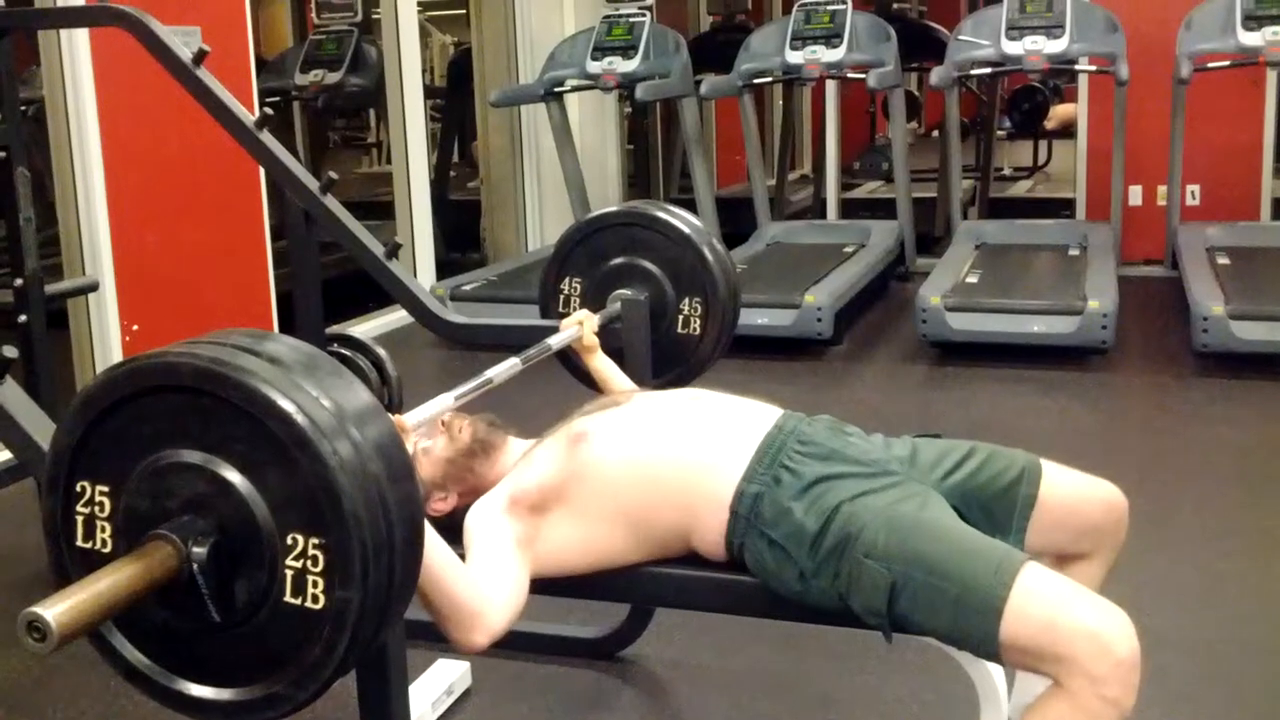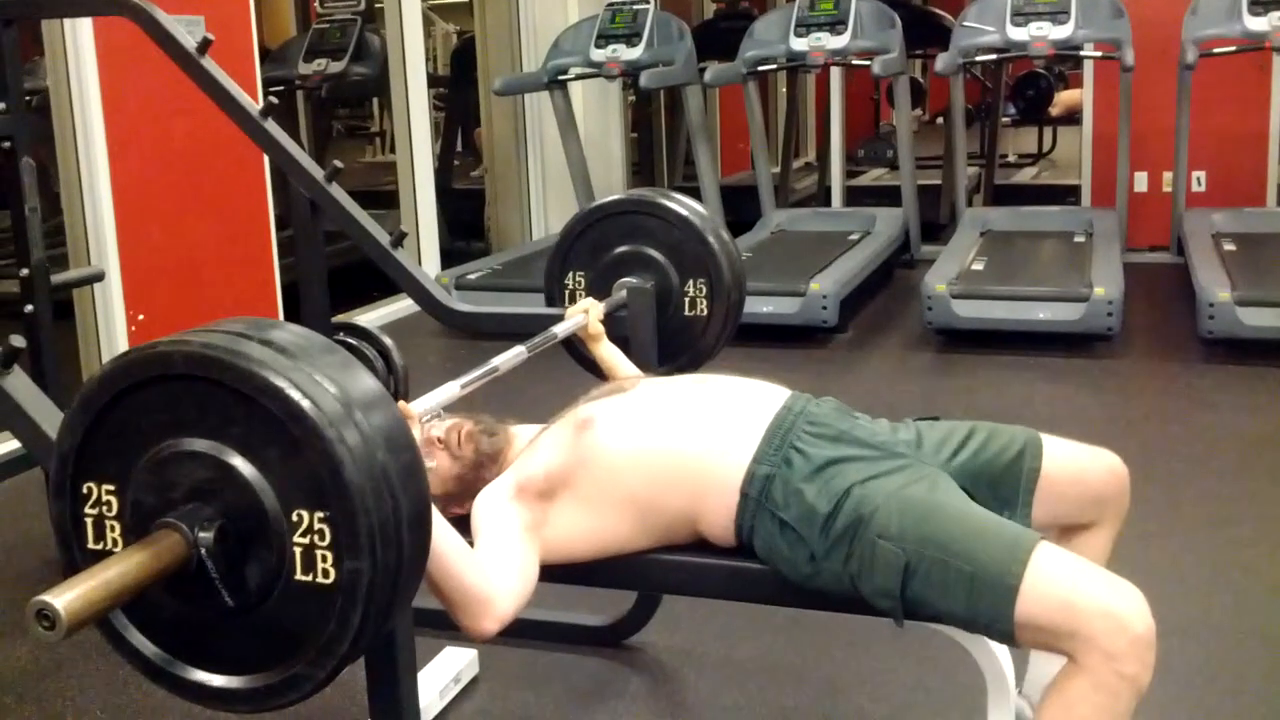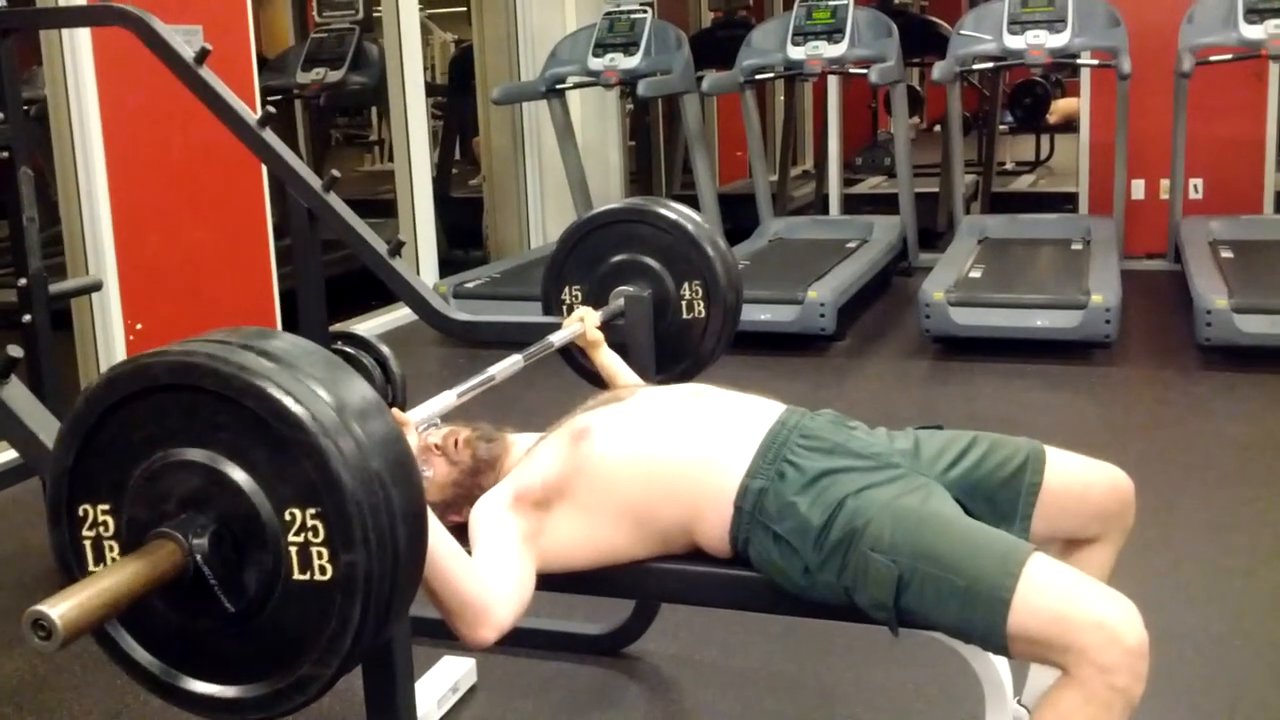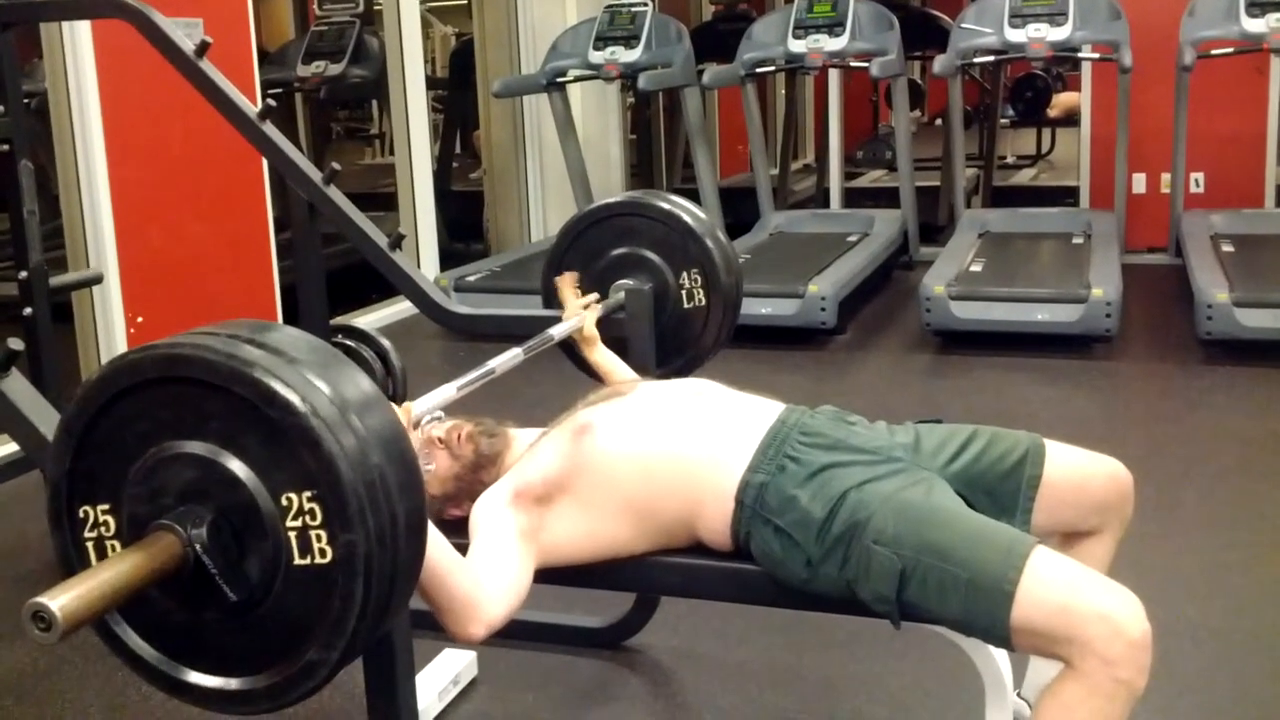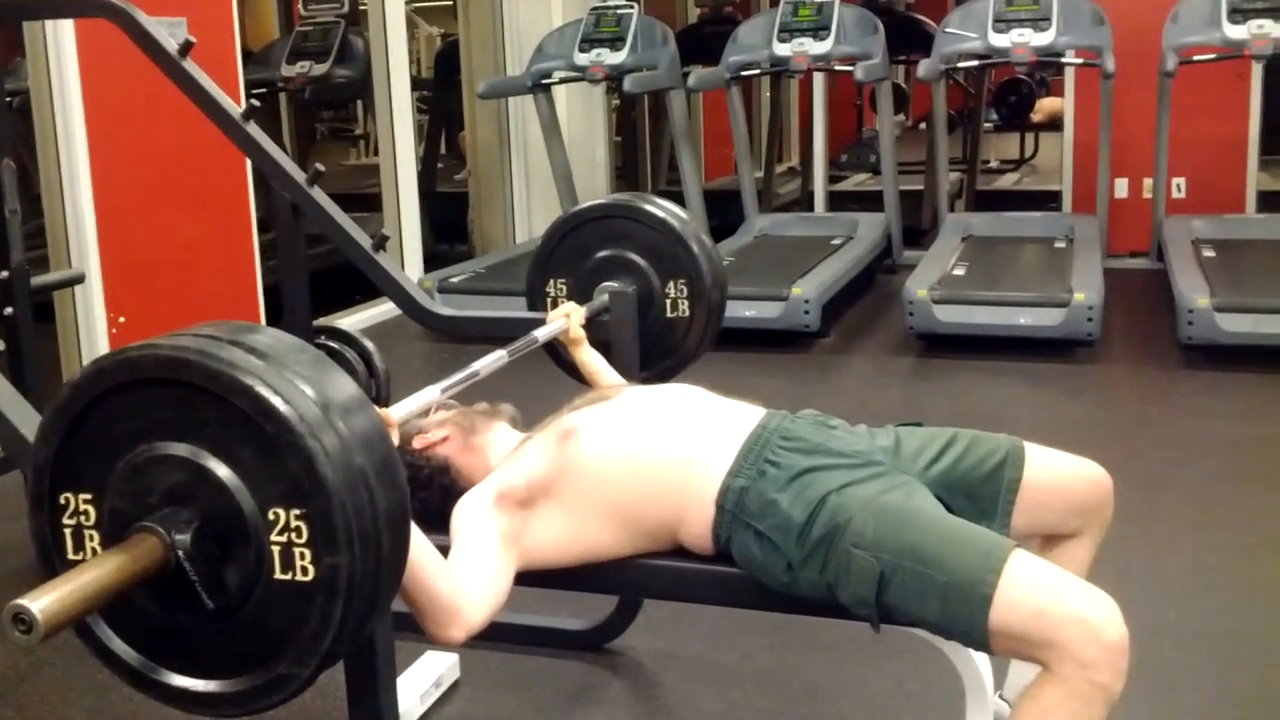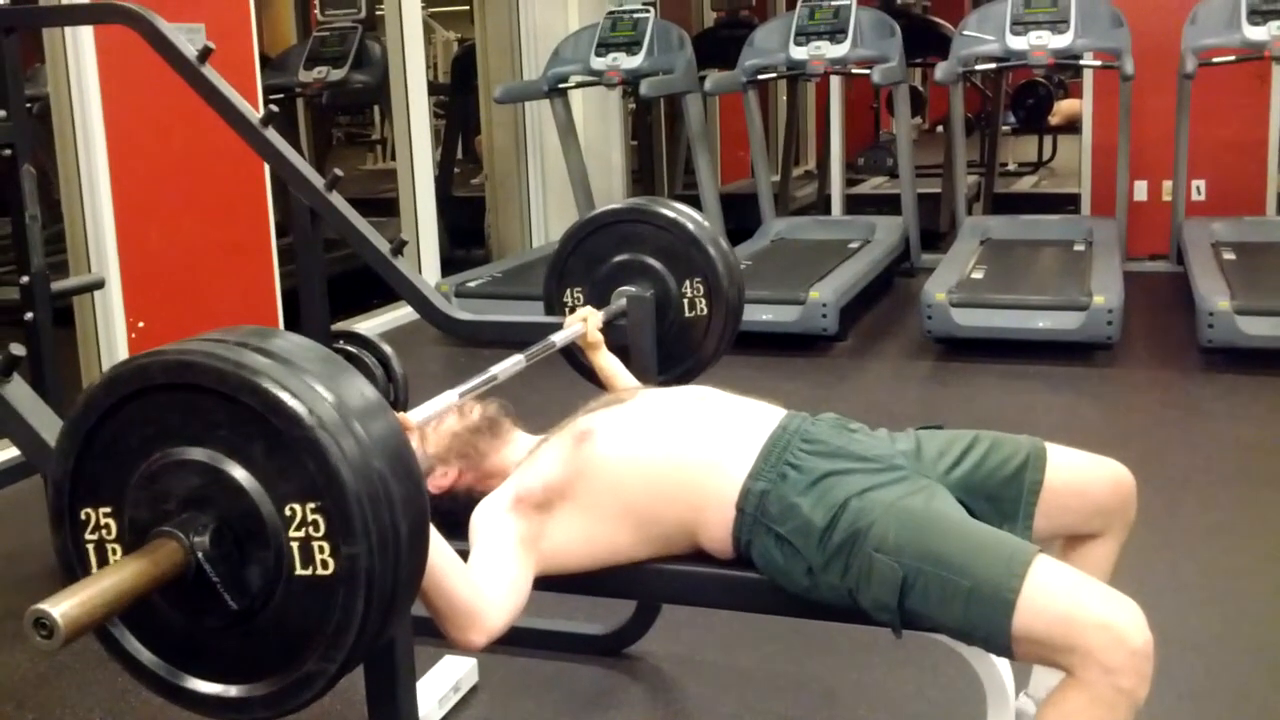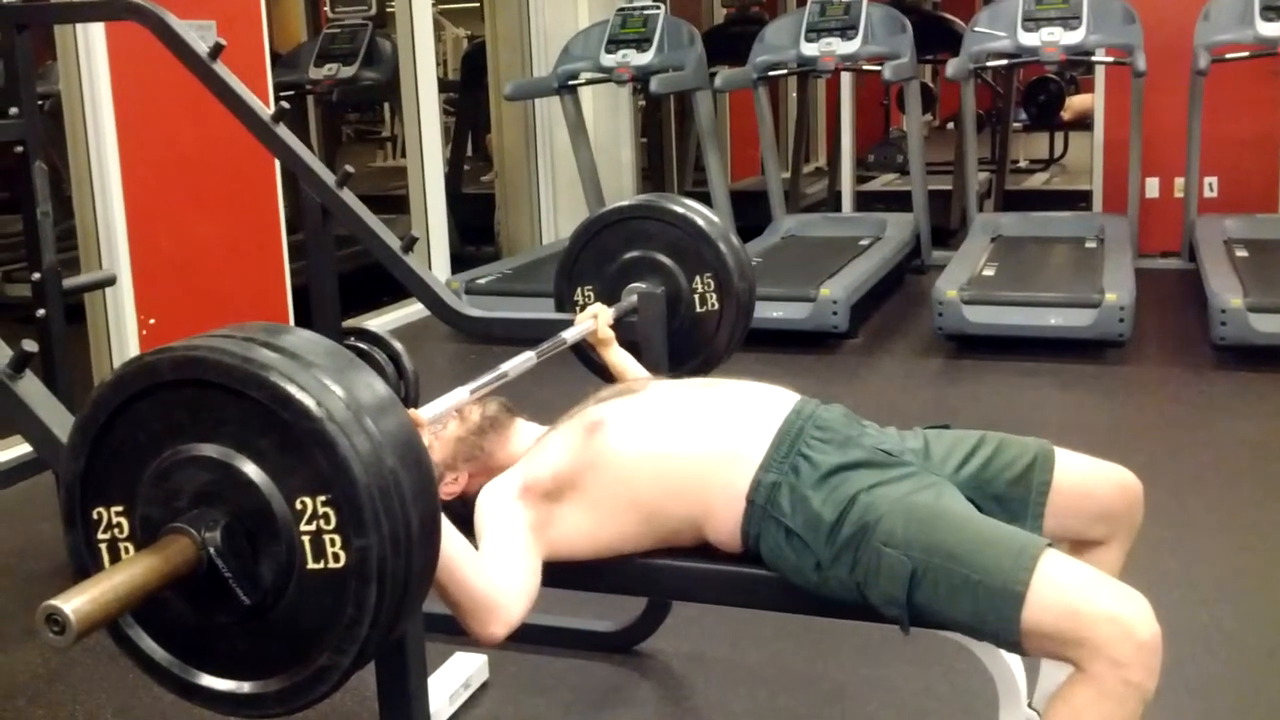
dt=0.7s
person 1, frame 1
left shoulder: (546, 459)
right shoulder: (498, 516)
right elbow: (479, 622)
left wrist: (592, 352)
left knee: (1102, 515)
right knee: (1104, 652)
person 1, frame 2
left shoulder: (552, 444)
right shoulder: (504, 502)
right elbow: (487, 608)
left wrist: (597, 339)
left knee: (1102, 482)
right knee: (1119, 631)
person 1, frame 3
left shoulder: (551, 454)
right shoulder: (503, 511)
right elbow: (487, 617)
left wrist: (598, 348)
left knee: (1108, 498)
right knee: (1113, 645)
person 1, frame 4
left shoulder: (551, 449)
right shoulder: (504, 507)
right elbow: (477, 613)
left wrist: (590, 340)
left knee: (1107, 492)
right knee: (1115, 636)
person 1, frame 5
left shoulder: (545, 454)
right shoulder: (490, 507)
right elbow: (456, 615)
left wrist: (578, 345)
left knee: (1087, 493)
right knee: (1092, 639)
person 1, frame 6
left shoulder: (557, 459)
right shoulder: (509, 509)
right elbow: (477, 620)
left wrist: (597, 349)
left knee: (1110, 493)
right knee: (1117, 644)
person 1, frame 7
left shoulder: (567, 447)
right shoulder: (513, 499)
right elbow: (496, 612)
left wrist: (607, 344)
left knee: (1117, 500)
right knee: (1126, 637)
